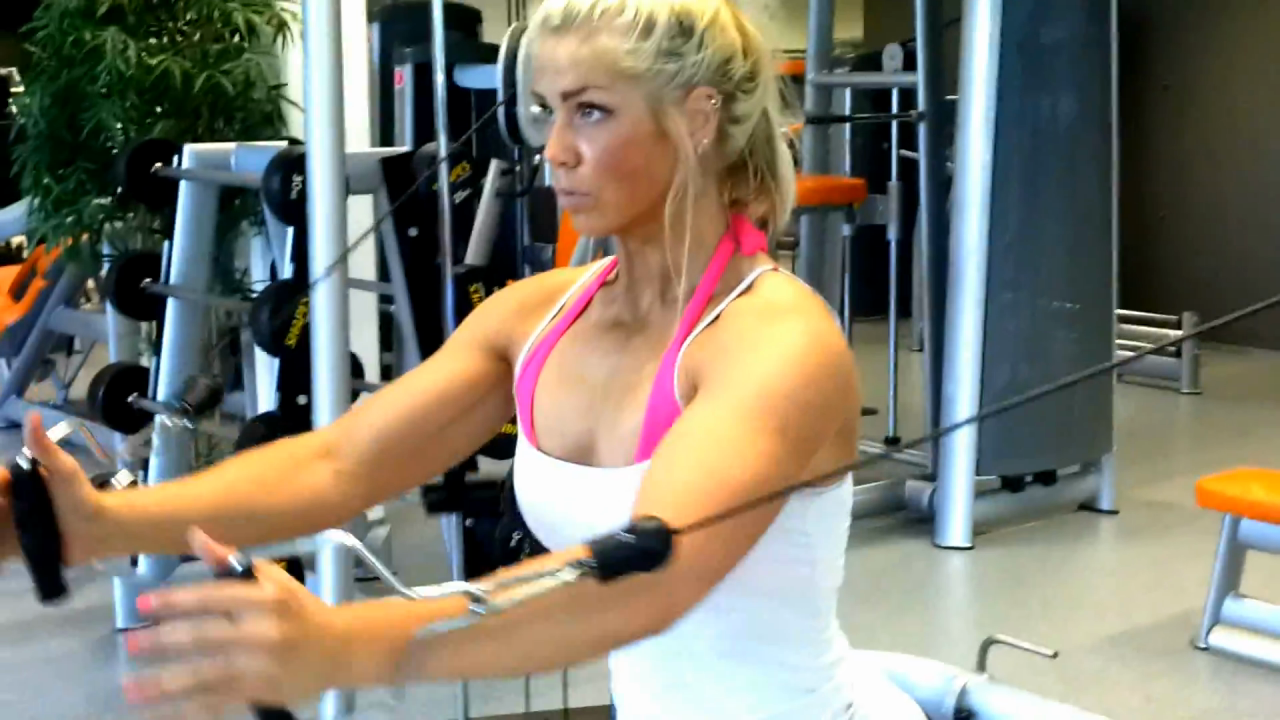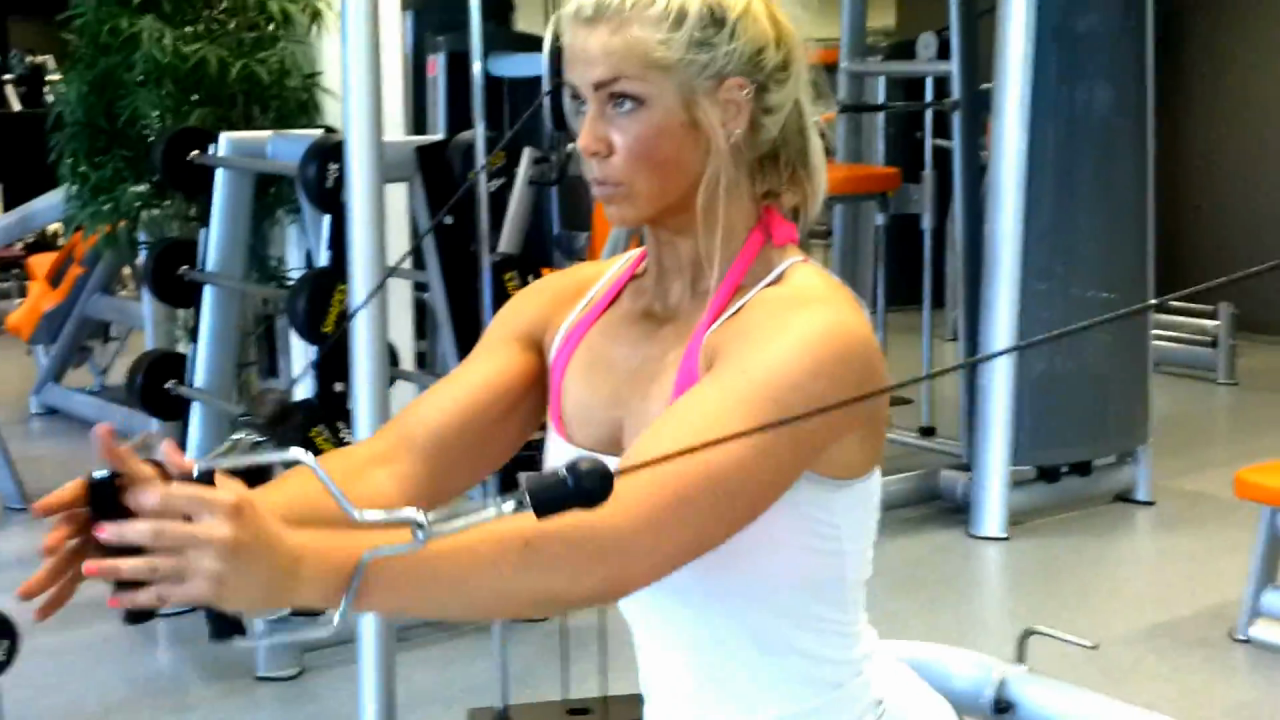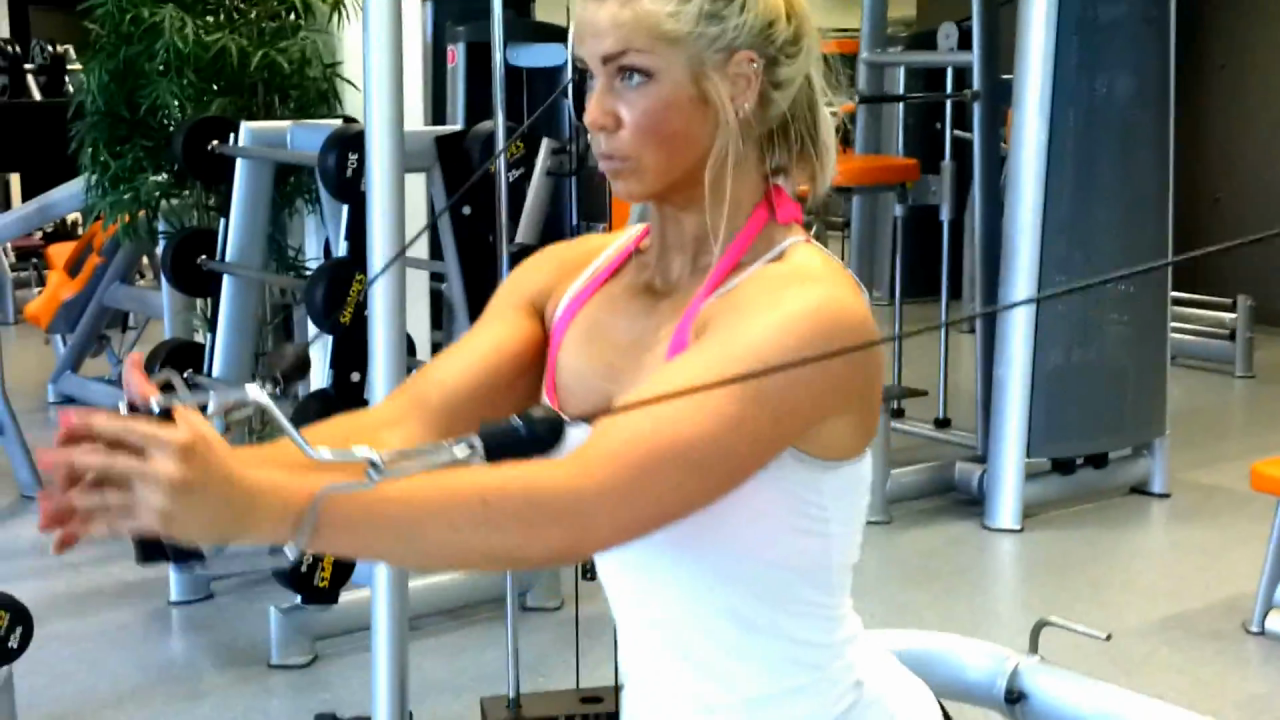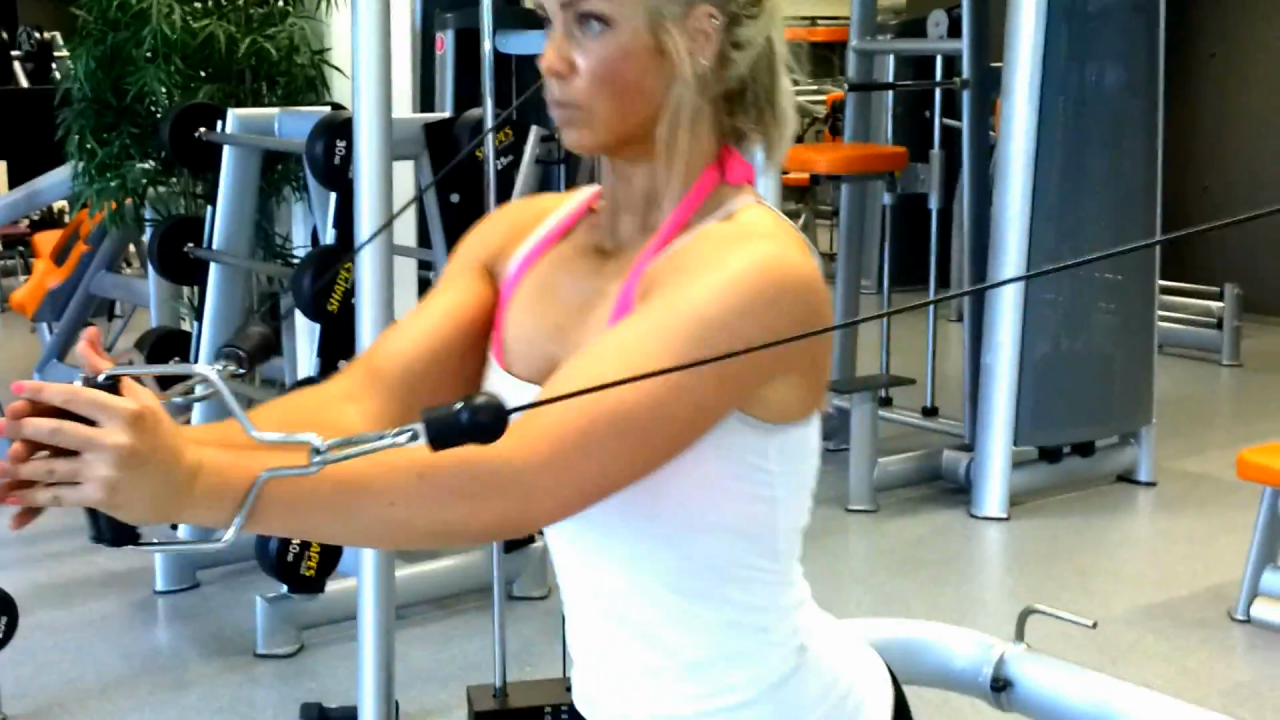
dt=0.2s
person 1, frame 1
left shoulder: (776, 336)
right shoulder: (538, 315)
left elbow: (648, 575)
right elbow: (334, 465)
left wrist: (349, 643)
right wrist: (109, 518)
person 1, frame 2
left shoulder: (806, 330)
right shoulder: (568, 305)
left elbow: (611, 544)
right elbow: (393, 468)
left wrist: (309, 571)
right wrist: (196, 524)
person 1, frame 3
left shoulder: (803, 307)
right shoulder: (570, 276)
left elbow: (574, 508)
right elbow: (403, 431)
left wrist: (266, 507)
right wrist: (222, 476)
person 1, frame 4
left shoulder: (753, 269)
right shoulder: (522, 235)
left elbow: (521, 481)
right elbow: (364, 406)
left wrist: (201, 486)
right wrist: (176, 452)
